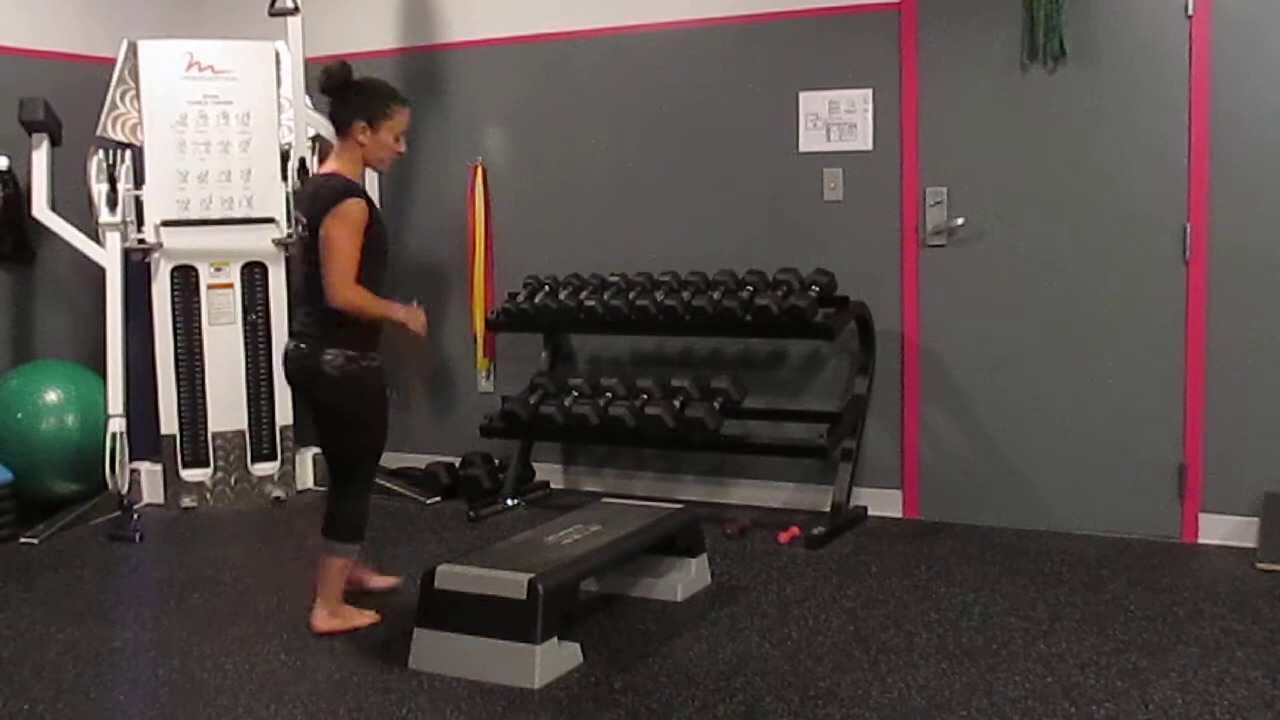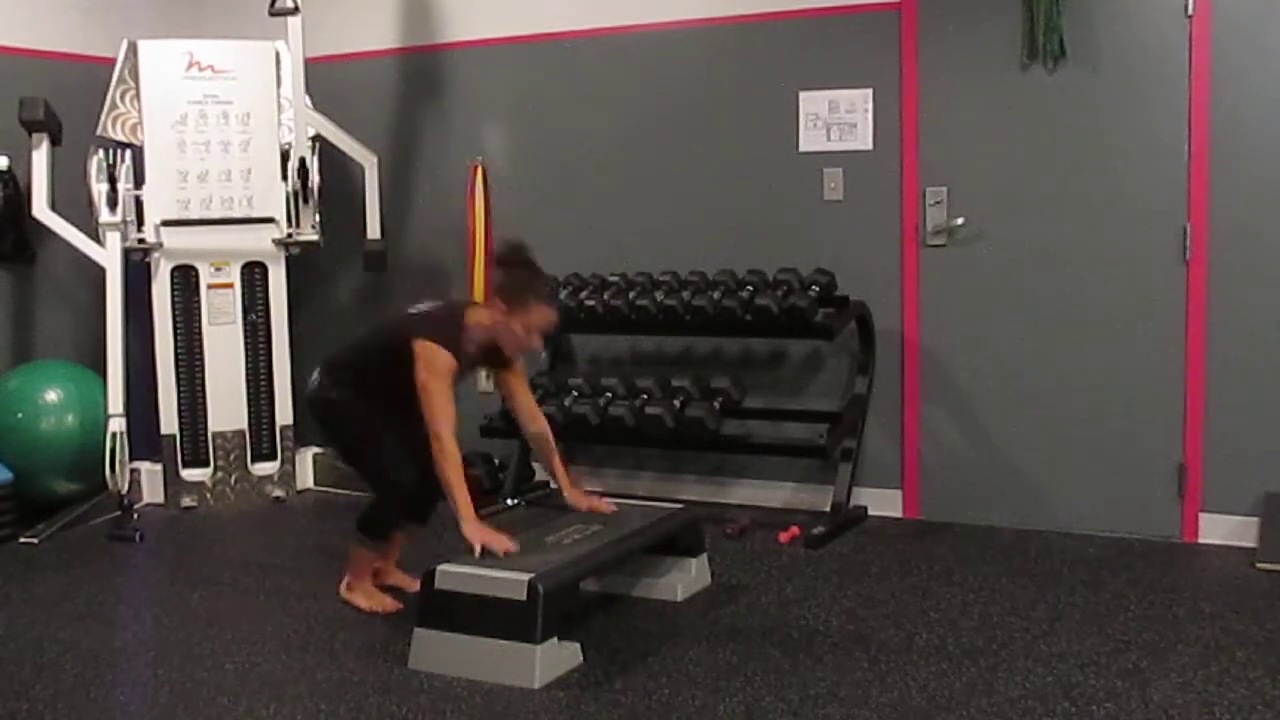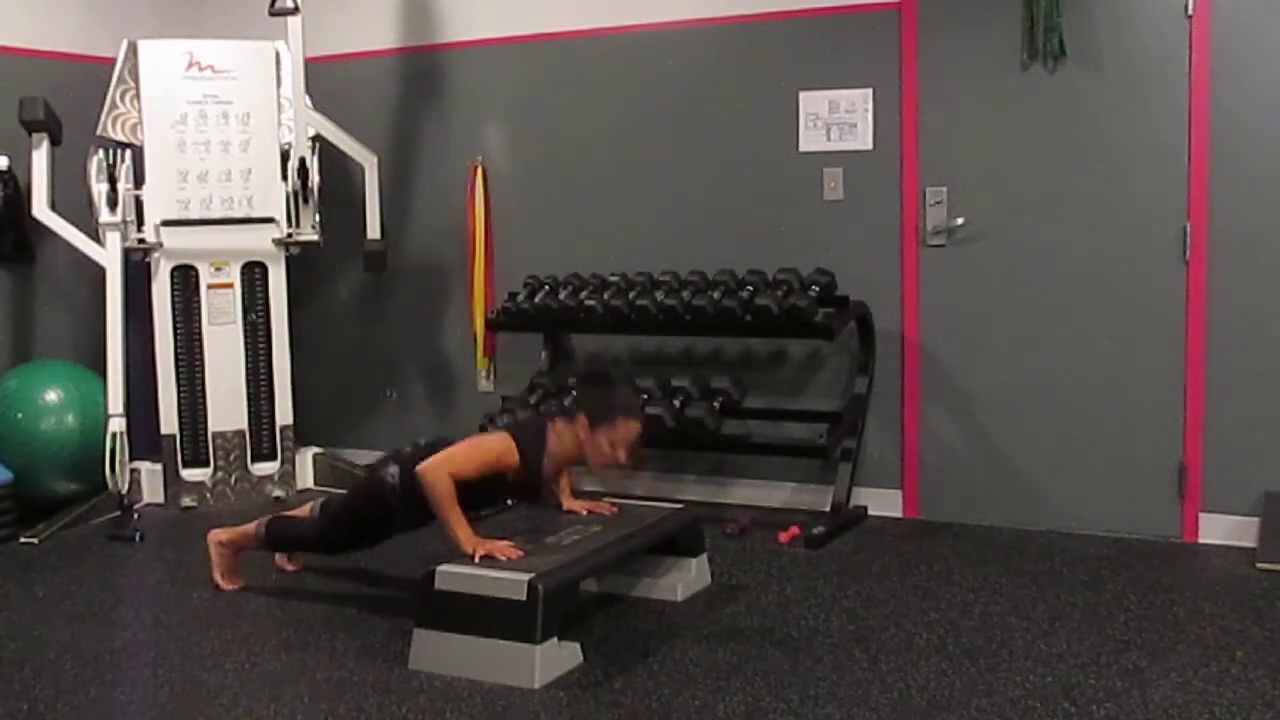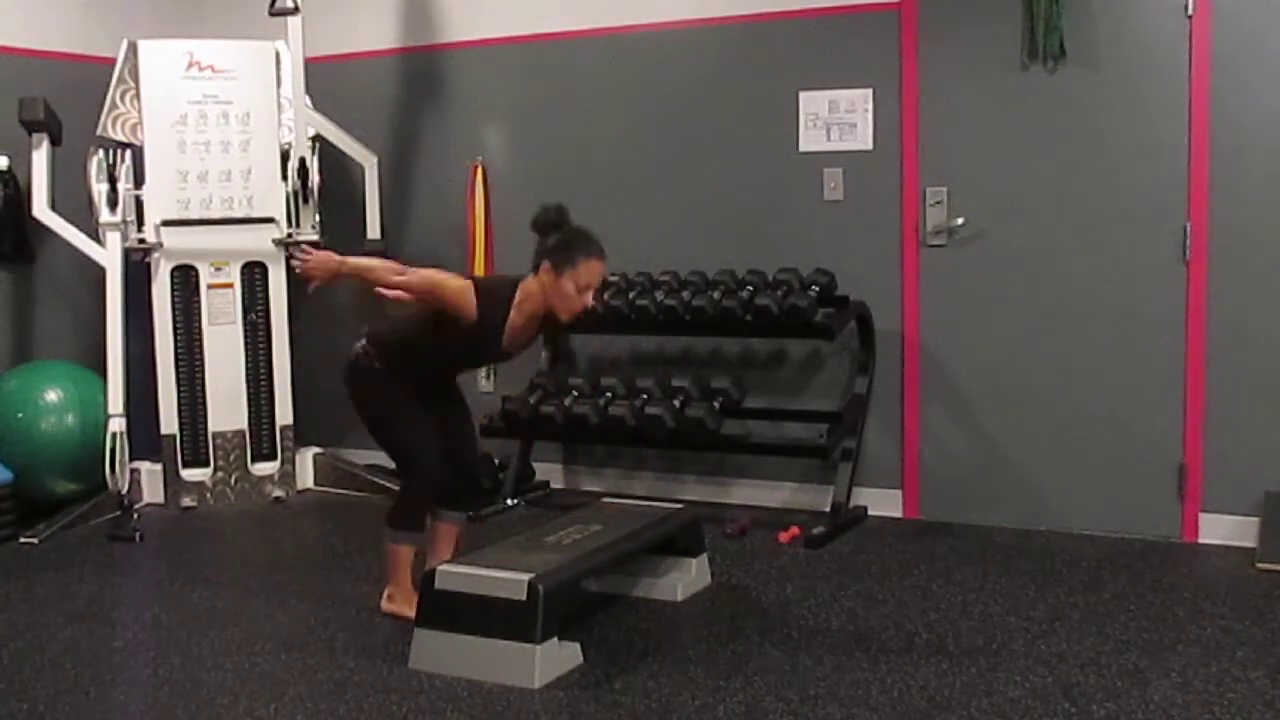
dt=1s
person 1, frame 1
left shoulder: (321, 187)
right shoulder: (347, 199)
right elbow: (340, 293)
right wrist: (401, 316)
left hip: (313, 354)
right hip: (338, 363)
left knee: (350, 471)
right knee: (354, 478)
left ankle: (348, 568)
right ankle: (329, 608)
person 1, frame 2
left shoulder: (499, 342)
right shoulder: (437, 341)
left elbow: (532, 420)
right elbow: (442, 437)
left wrist: (567, 488)
right wrist: (471, 524)
left hip: (388, 394)
right hip: (338, 393)
left knee: (428, 480)
right knee: (403, 486)
left ankle: (385, 566)
right ankle: (357, 580)
person 1, frame 3
left shoulder: (570, 434)
right shoulder: (517, 448)
right elbow: (430, 471)
left wrist: (567, 497)
right wrist: (471, 542)
left hip: (428, 488)
right hip: (405, 484)
left knee: (346, 520)
right knee: (334, 537)
left ankle: (293, 529)
right ankle: (227, 539)
person 1, frame 4
left shoulder: (544, 316)
right shoulder: (482, 300)
right elbow: (400, 275)
right wrist: (334, 265)
left hip: (431, 377)
right hip: (380, 369)
left knee: (464, 466)
right knee: (425, 470)
right ankle: (398, 593)
